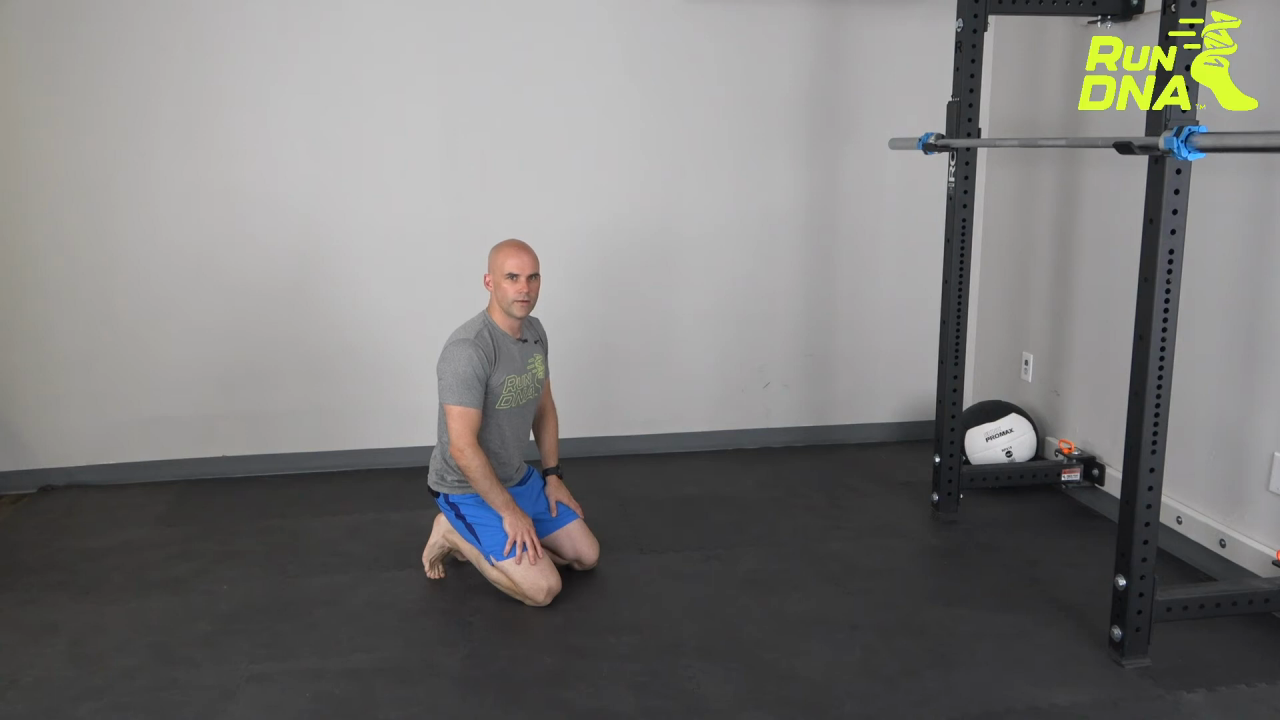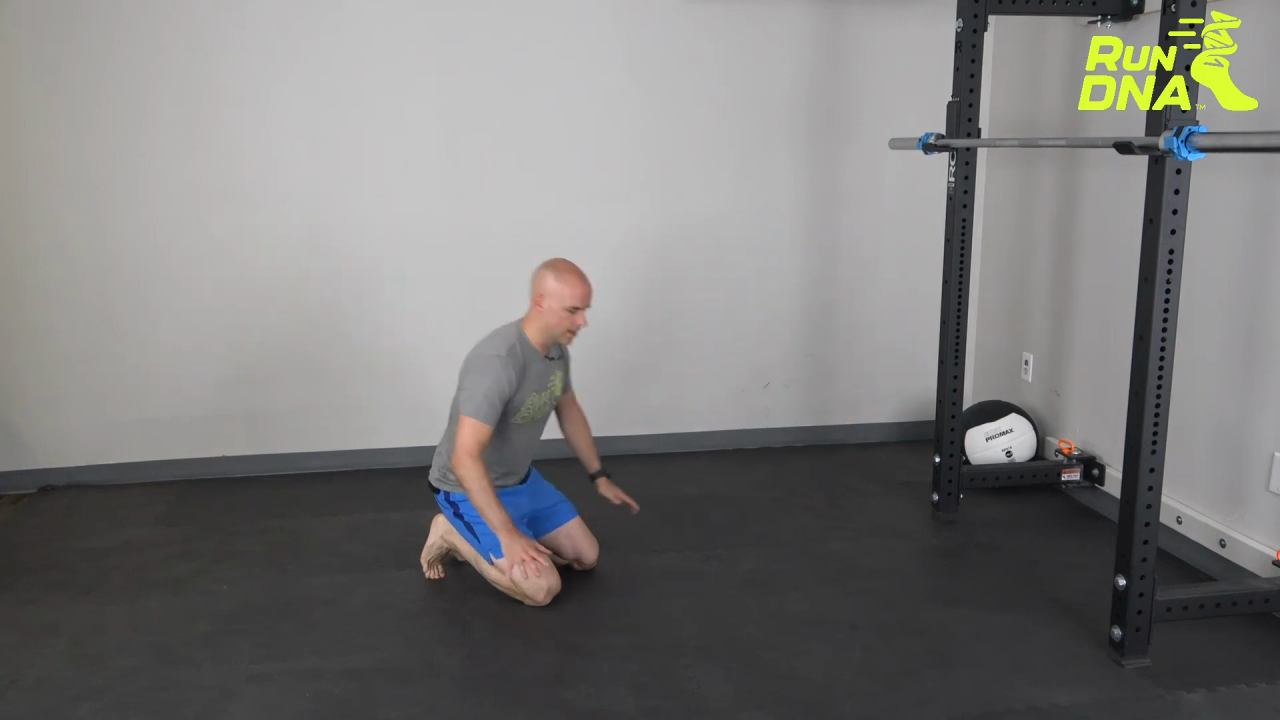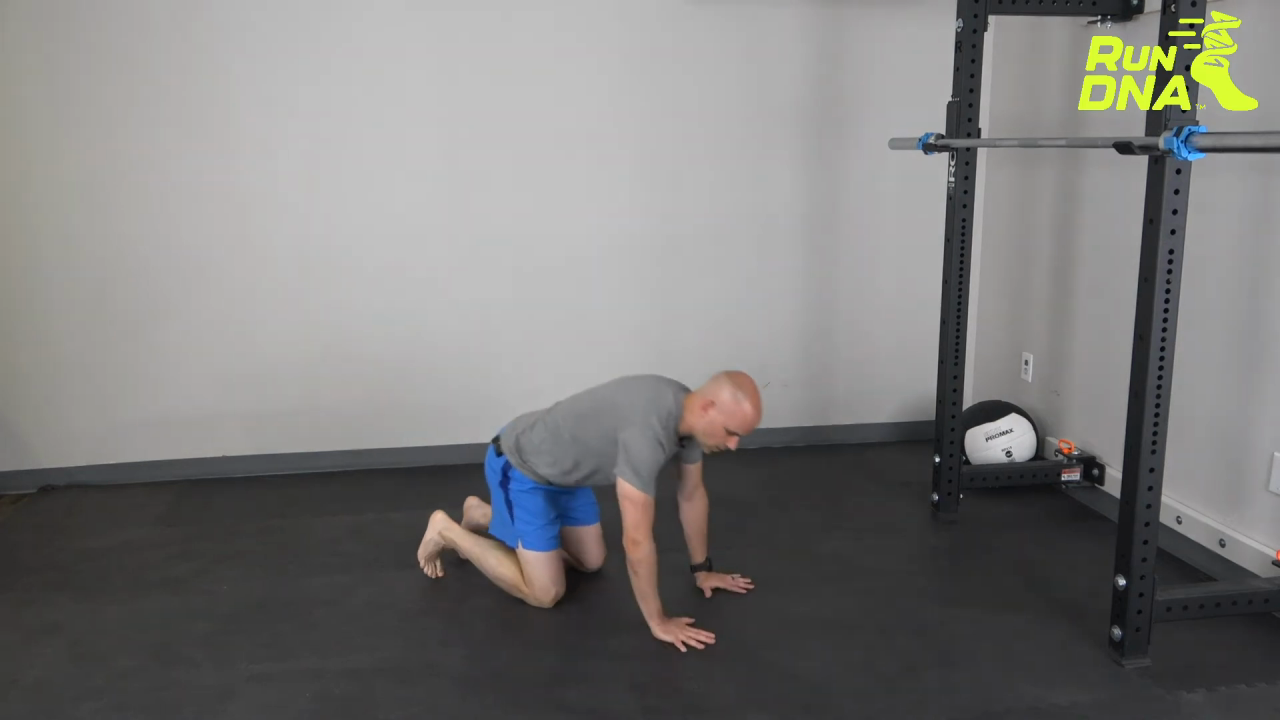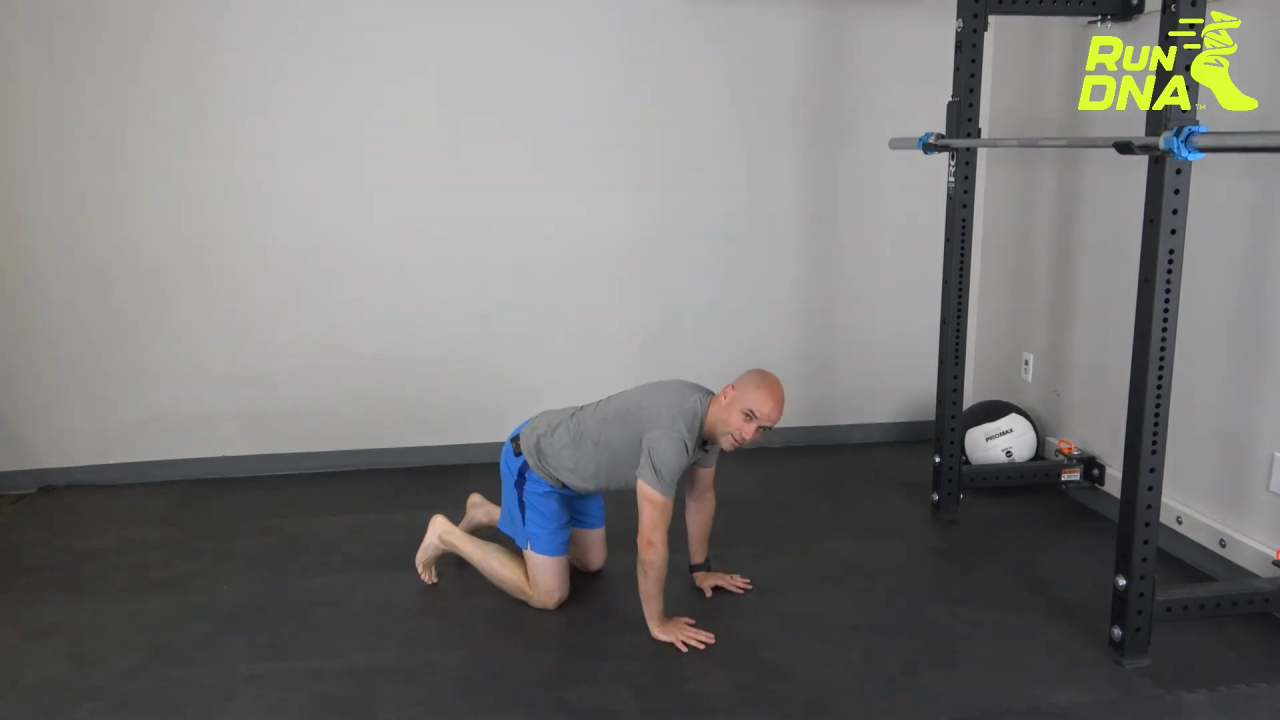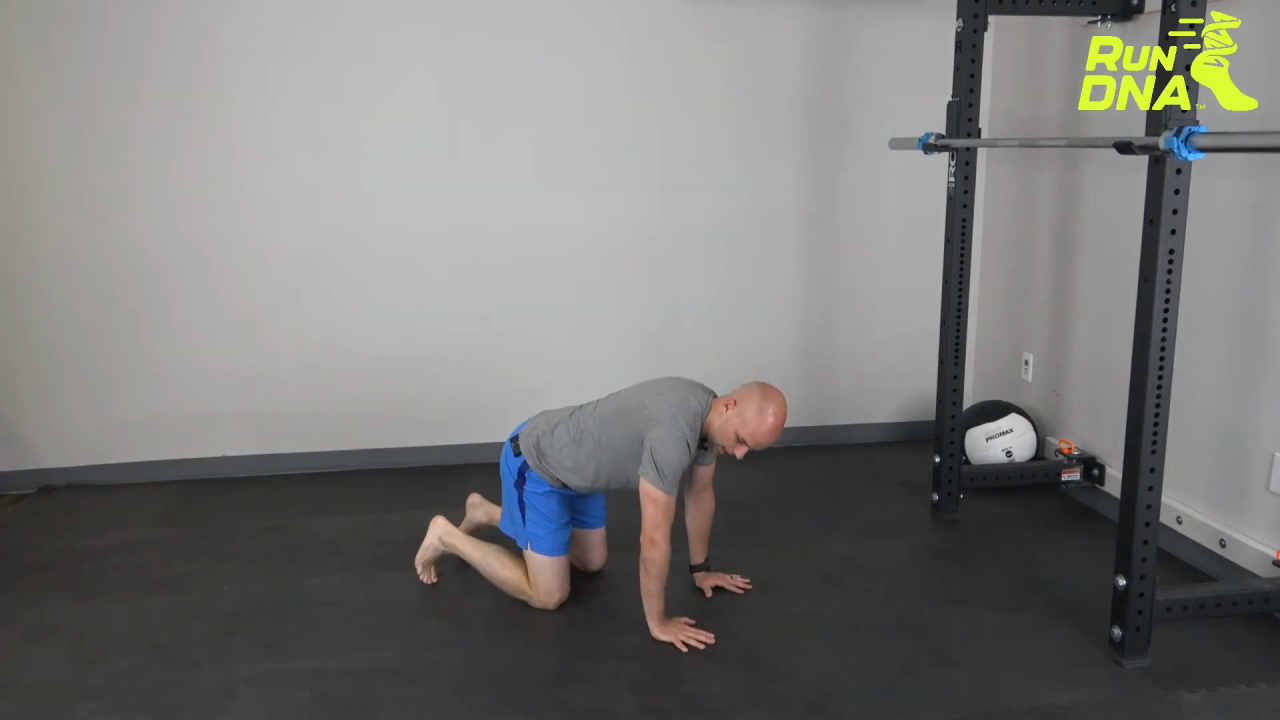
dt=1s
person 1, frame 1
left shoulder: (535, 332)
right shoulder: (468, 350)
left elbow: (544, 408)
right elbow: (463, 448)
left wrist: (553, 476)
right wrist: (510, 512)
left hip: (519, 477)
right hip: (469, 489)
left knee: (586, 556)
right knee: (543, 589)
left ankle: (482, 538)
right ankle: (454, 534)
person 1, frame 2
left shoulder: (557, 349)
right shoulder: (497, 362)
left elbow: (570, 413)
right elbow: (466, 458)
left wrist: (599, 476)
right wrist: (508, 536)
left hip: (522, 480)
right hip: (469, 487)
left knee: (586, 556)
right knee: (542, 587)
left ankle: (490, 526)
right ankle: (452, 534)
person 1, frame 3
left shoulder: (689, 414)
right shoulder: (648, 432)
left elbow: (692, 495)
right elbow: (637, 540)
left wrist: (701, 568)
right wrist: (657, 620)
left hip: (563, 467)
right hip: (521, 467)
left knee: (591, 562)
right knee: (545, 593)
left ankle: (485, 515)
right ankle: (448, 531)
person 1, frame 4
left shoulder: (712, 418)
right shoulder: (673, 434)
left elbow: (701, 496)
right elbow: (651, 541)
left wrist: (700, 569)
right wrist: (657, 623)
left hip: (572, 465)
right hip: (534, 463)
left knee: (592, 563)
right knee: (548, 595)
left ankle: (487, 512)
right ankle: (447, 535)
person 1, frame 5
left shoulder: (709, 415)
right shoulder: (674, 433)
left elbow: (700, 494)
right elbow: (654, 540)
left wrist: (701, 569)
right wrist: (658, 622)
left hip: (573, 464)
right hip: (535, 463)
left knee: (592, 563)
right knee: (548, 595)
left ankle: (487, 511)
right ankle: (447, 536)
